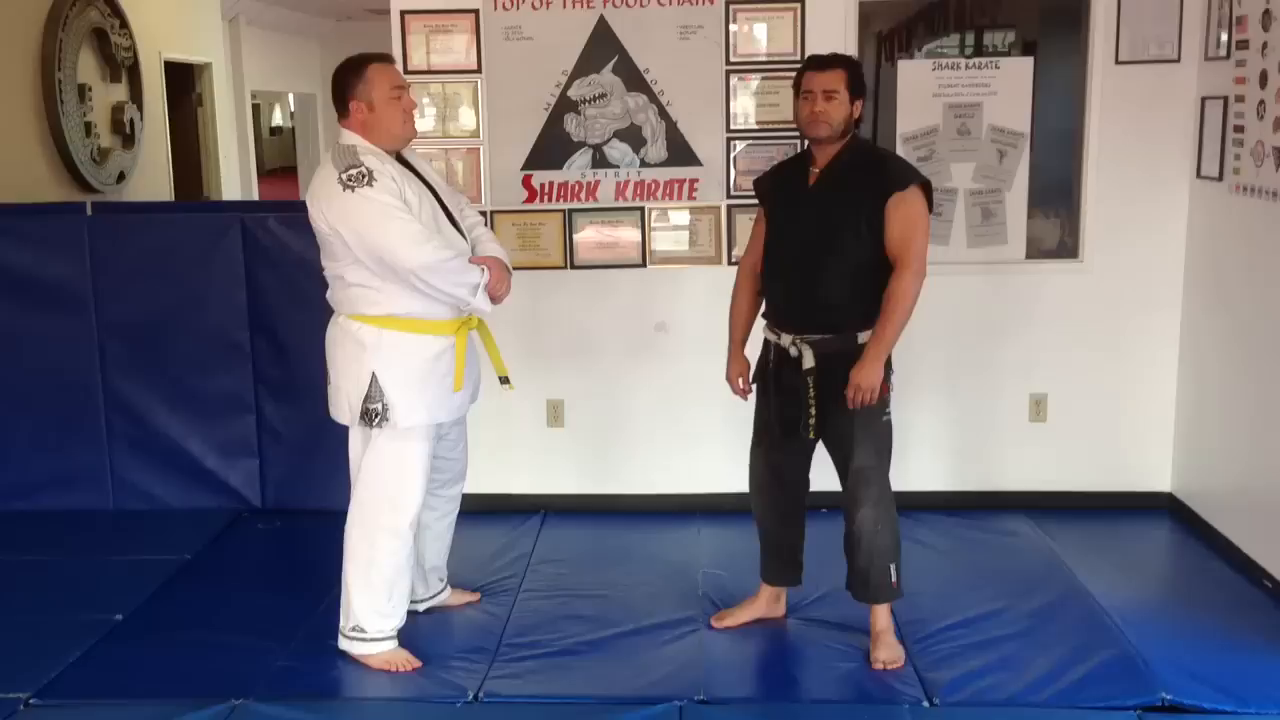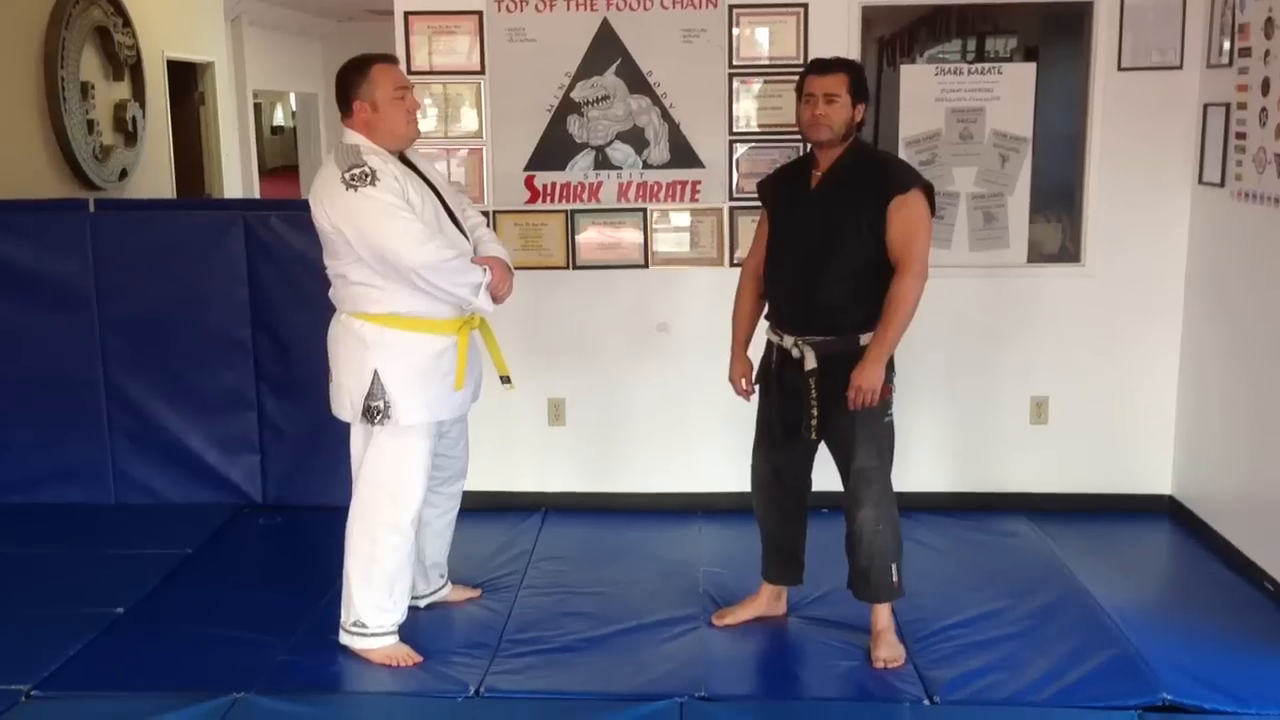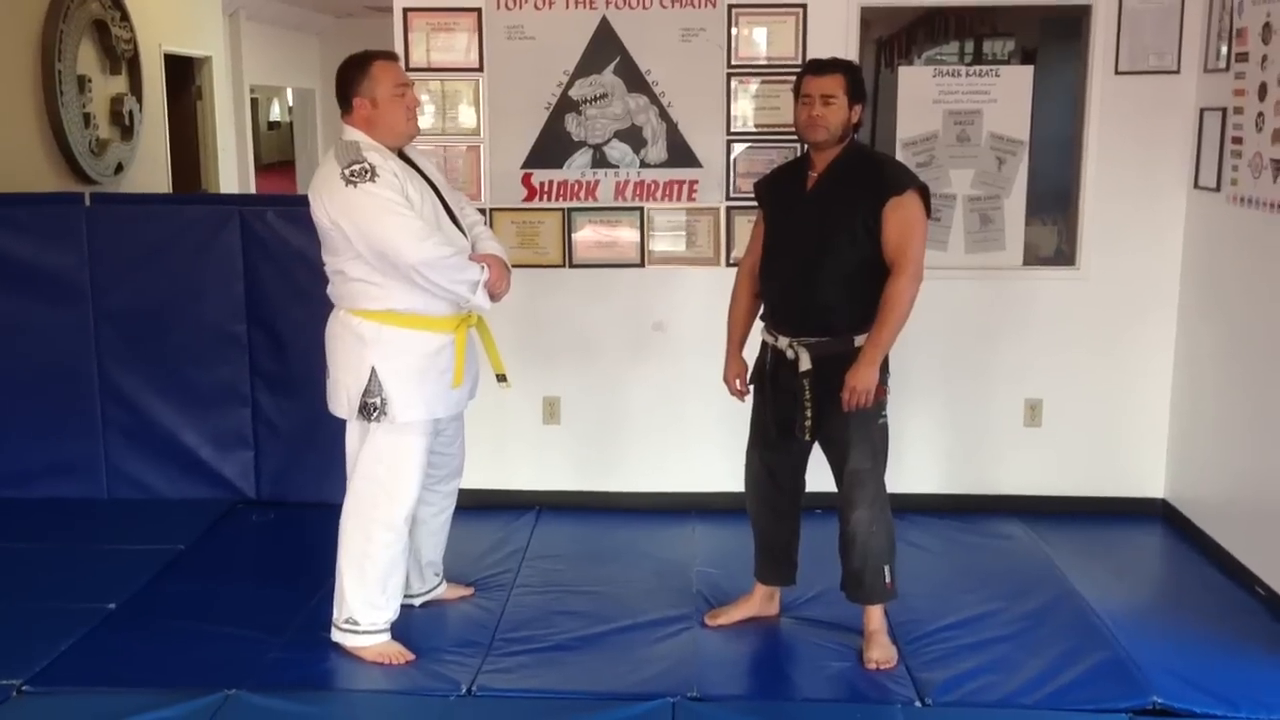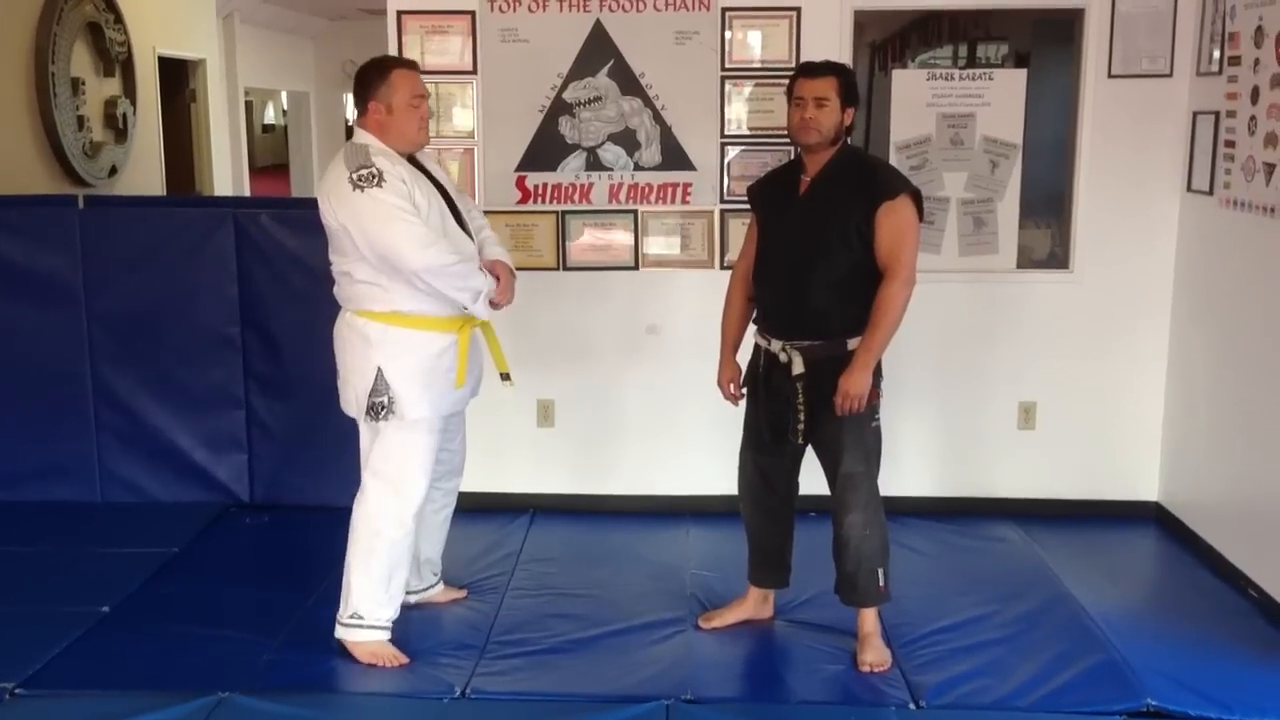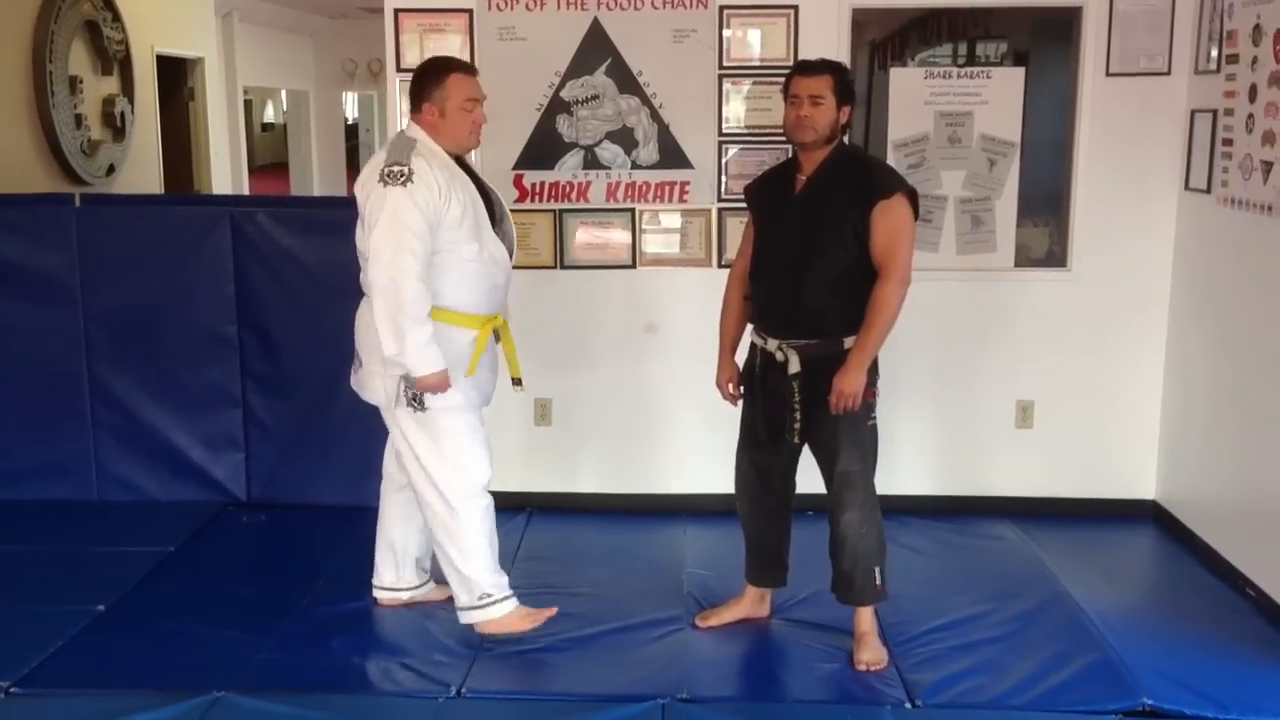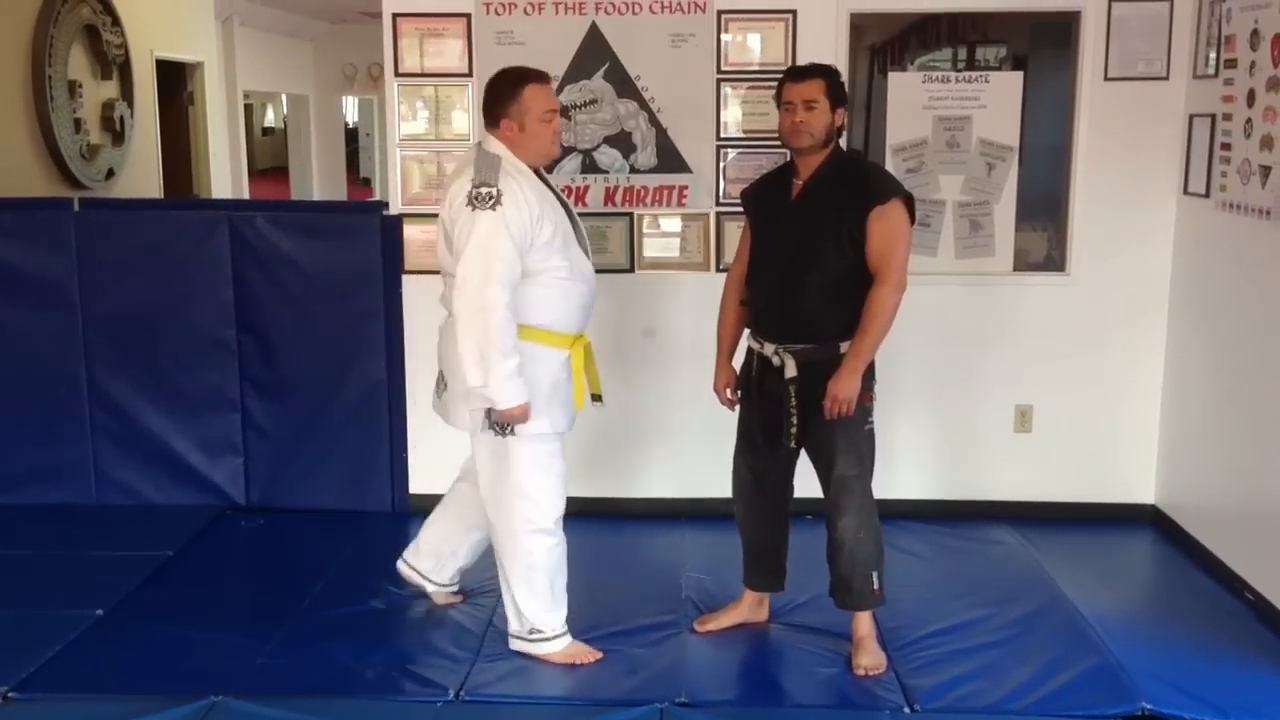
dt=0.4s
person 1, frame 1
left shoulder: (889, 178)
right shoulder: (778, 182)
left elbow: (908, 268)
right elbow: (752, 268)
left wrist: (874, 358)
right wrist: (736, 347)
left hip: (850, 360)
right hip: (783, 358)
left knee: (866, 492)
right knee: (773, 481)
left ankle: (882, 621)
right ankle: (771, 595)
person 1, frame 2
left shoulder: (891, 181)
right shoulder: (781, 185)
left elbow: (910, 271)
right elbow: (756, 270)
left wrist: (876, 358)
right wrist: (739, 349)
left hip: (852, 361)
right hip: (785, 359)
left knee: (868, 492)
right knee: (775, 480)
left ankle: (882, 620)
right ankle: (773, 592)
person 1, frame 3
left shoulder: (888, 182)
right shoulder: (777, 185)
left elbow: (906, 272)
right elbow: (751, 271)
left wrist: (870, 360)
right wrist: (734, 349)
left hip: (848, 362)
right hip: (781, 360)
left knee: (862, 494)
right knee: (769, 480)
left ankle: (875, 621)
right ankle: (765, 593)
person 1, frame 4
left shoulder: (880, 186)
right shoulder: (771, 189)
left elbow: (898, 277)
right elbow: (745, 274)
left wrist: (863, 364)
right wrist: (729, 354)
left hip: (841, 366)
right hip: (773, 363)
left knee: (855, 497)
right knee: (762, 484)
left ankle: (869, 624)
right ankle: (760, 596)
person 1, frame 5
left shoulder: (876, 184)
right shoulder: (768, 188)
left elbow: (893, 276)
right elbow: (743, 274)
left wrist: (858, 364)
right wrist: (727, 353)
left hip: (837, 364)
right hip: (770, 363)
left knee: (852, 496)
right knee: (759, 483)
left ankle: (866, 623)
right ankle: (757, 595)
person 1, frame 6
left shoulder: (871, 189)
right shoulder: (764, 192)
left elbow: (888, 282)
right elbow: (740, 279)
left wrist: (853, 369)
right wrist: (725, 358)
left hip: (833, 368)
right hip: (766, 366)
left knee: (848, 501)
right knee: (756, 487)
left ankle: (863, 628)
right ankle: (755, 599)
person 2, frame 1
left shoulder: (407, 164)
right shoulder: (346, 179)
left elbow: (466, 219)
right elbow: (417, 258)
left wrist: (494, 261)
right wrist: (481, 288)
left hip: (434, 351)
right hip: (389, 358)
left knee: (441, 478)
right knee: (390, 495)
left ankle: (426, 586)
right ankle: (367, 630)
person 2, frame 2
left shoulder: (411, 164)
right shoulder: (349, 178)
left elbow: (468, 220)
right elbow: (419, 257)
left wrist: (495, 261)
right wrist: (484, 287)
left hip: (434, 351)
right hip: (391, 356)
left knee: (442, 476)
right knee: (391, 492)
left ankle: (427, 583)
right ankle: (368, 626)
person 2, frame 3
left shoulder: (409, 161)
right shoulder: (350, 174)
left elbow: (466, 218)
right elbow: (417, 254)
left wrist: (492, 258)
right wrist: (480, 283)
left hip: (432, 348)
right hip: (388, 353)
left knee: (438, 474)
right knee: (385, 489)
left ankle: (421, 581)
right ankle: (360, 622)
person 2, frame 4
left shoulder: (414, 165)
right shoulder: (359, 176)
left elbow: (469, 221)
right elbow: (422, 258)
left wrist: (497, 264)
right wrist: (482, 291)
left hip: (433, 349)
right hip: (394, 353)
left knee: (439, 475)
right knee: (395, 488)
left ankle: (416, 581)
right ankle: (362, 619)
person 2, frame 5
left shoulder: (450, 165)
right shoulder: (403, 172)
right elbow: (396, 272)
left wrist: (457, 340)
right wrist: (421, 359)
left hip: (448, 346)
right hip: (422, 349)
left knee: (413, 469)
right knee: (459, 476)
left ankle: (399, 579)
right ankle: (489, 600)
person 2, frame 6
left shoulder: (518, 174)
right shoulder: (490, 188)
right elbow: (481, 299)
right wrist: (504, 389)
left hip: (534, 361)
right hip: (504, 368)
left knee: (492, 481)
right knee: (532, 504)
left ankle: (429, 562)
right ankle: (540, 633)
